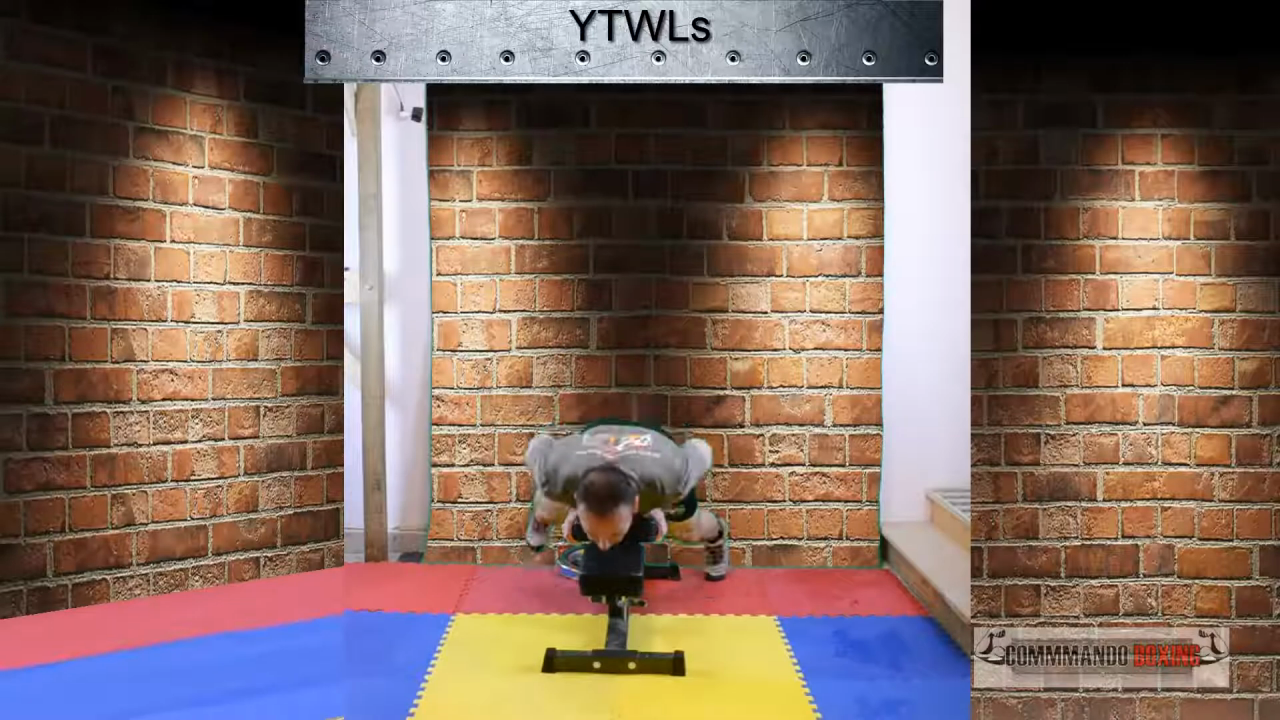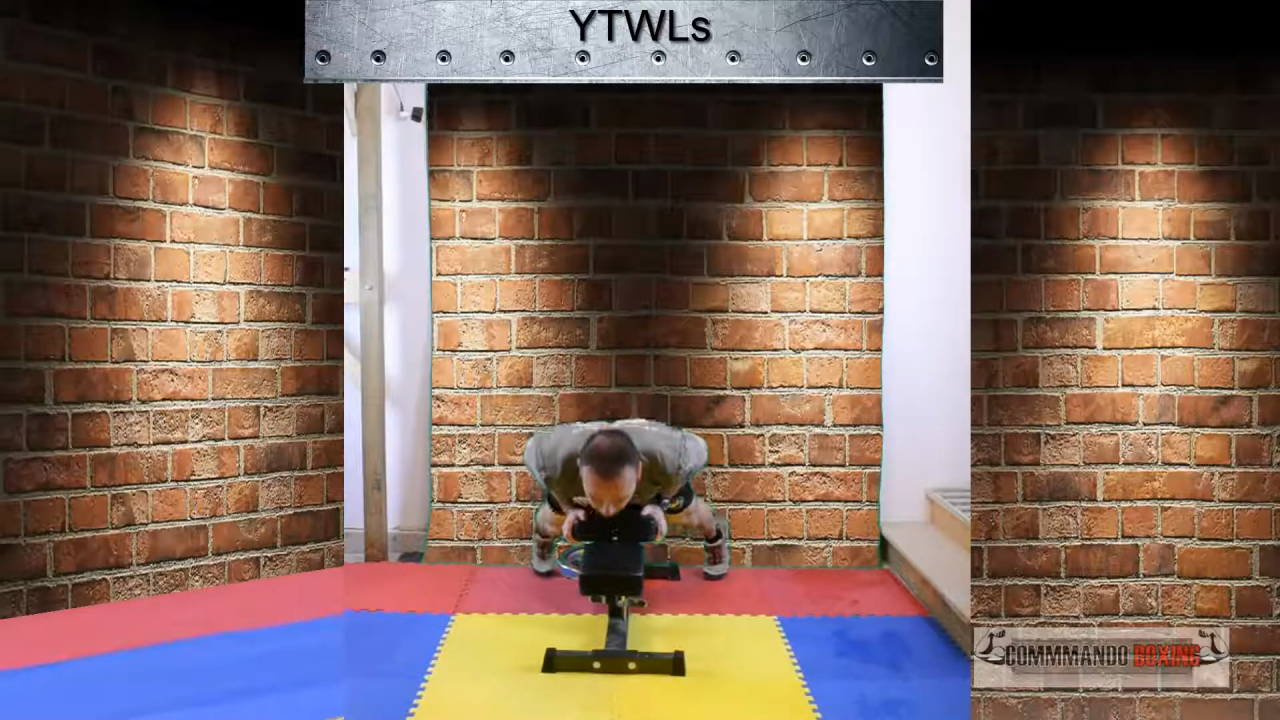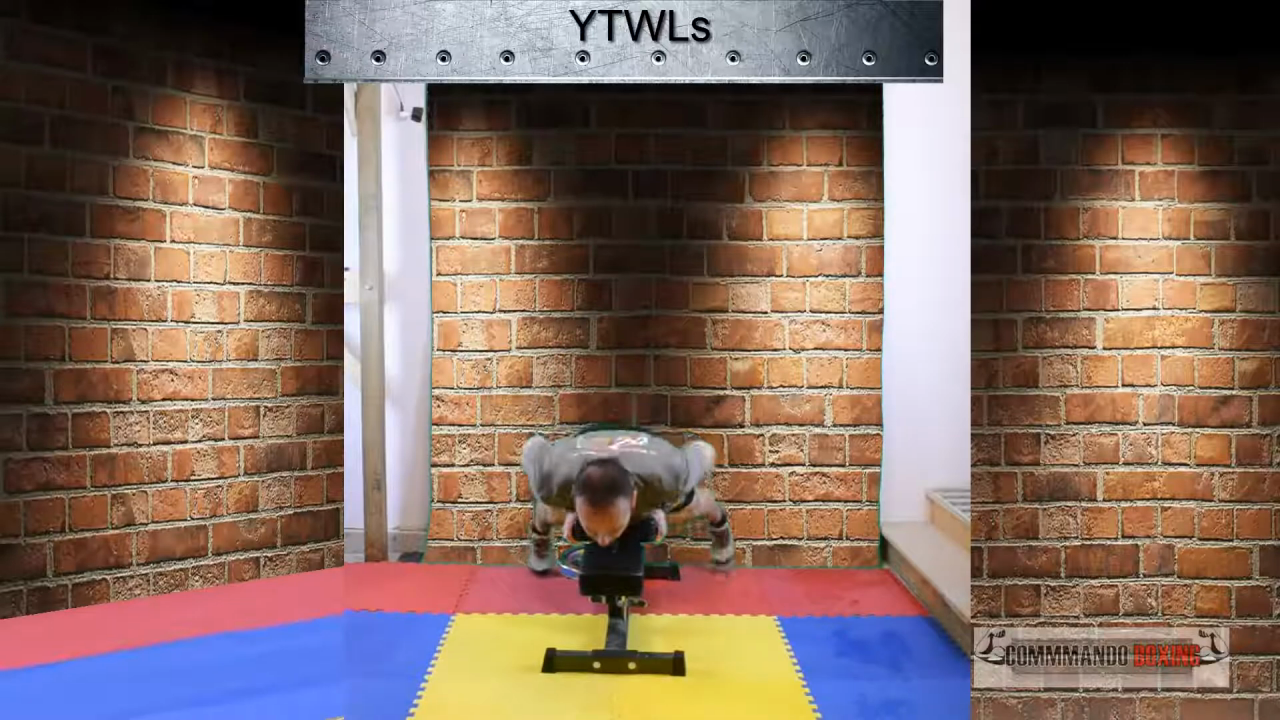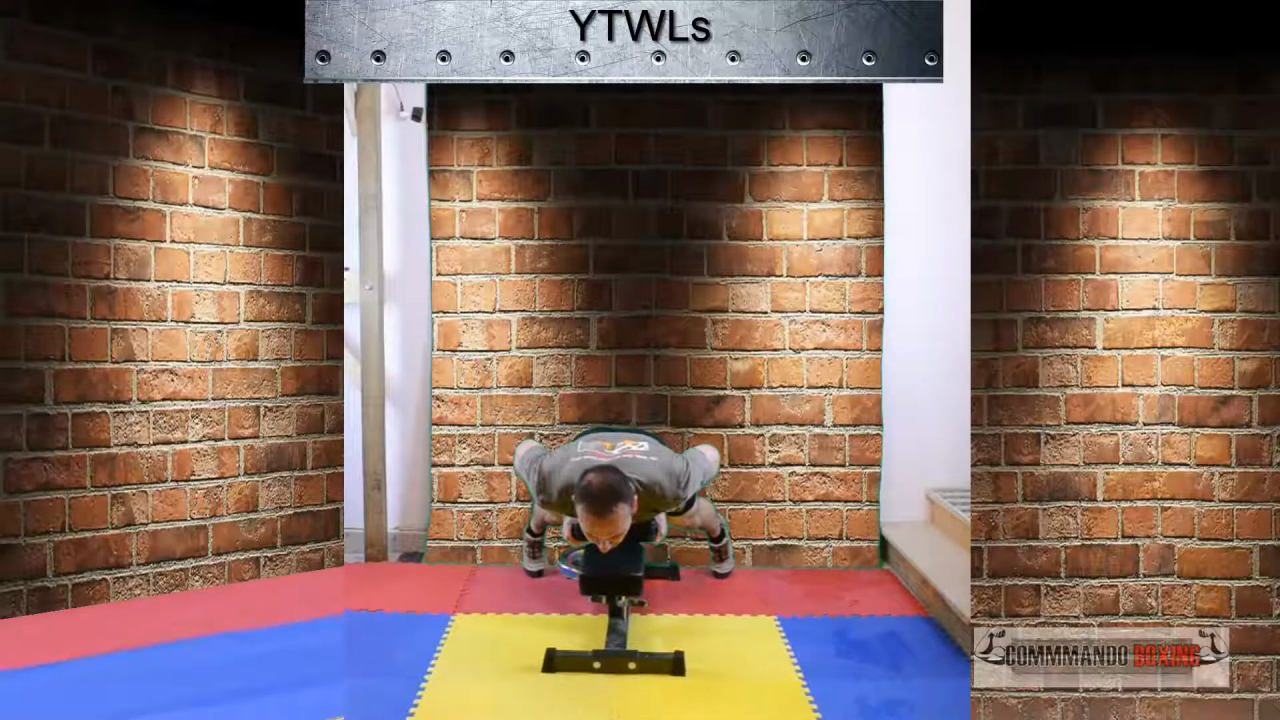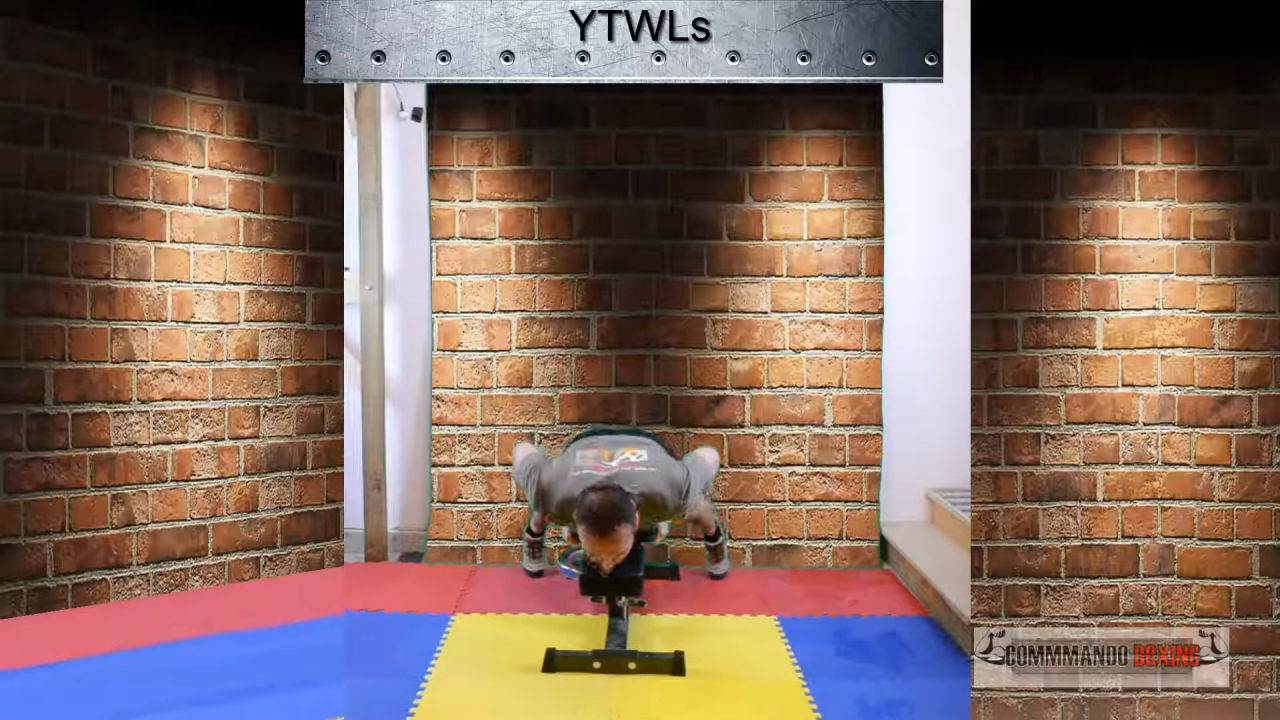
dt=0.3s
person 1, frame 1
left shoulder: (668, 476)
right shoulder: (557, 476)
left elbow: (701, 450)
right elbow: (537, 446)
left wrist: (663, 506)
right wrist: (570, 508)
left knee: (690, 530)
right knee: (547, 511)
left ankle: (715, 535)
person 1, frame 2
left shoulder: (668, 456)
right shoulder: (555, 460)
left elbow: (698, 447)
right elbow: (532, 447)
left wrist: (661, 503)
right wrist: (568, 507)
left knee: (688, 515)
right knee: (554, 524)
left ankle: (714, 535)
right ankle: (544, 536)
person 1, frame 3
left shoulder: (667, 477)
right shoulder: (552, 480)
left elbow: (705, 453)
right elbow: (533, 447)
left wrist: (663, 506)
right wrist: (568, 509)
left knee: (691, 505)
right knee: (552, 513)
left ankle: (718, 520)
right ankle: (540, 532)
person 1, frame 4
left shoulder: (667, 482)
right shoulder: (554, 482)
left elbow: (710, 455)
right elbow: (525, 448)
right wrist: (562, 513)
left knee: (691, 516)
left ankle: (718, 533)
right ankle: (535, 532)
person 1, frame 5
left shoulder: (669, 493)
right shoulder: (552, 494)
left elbow: (710, 456)
right elbow: (523, 451)
left ankle: (713, 534)
right ankle: (534, 532)
